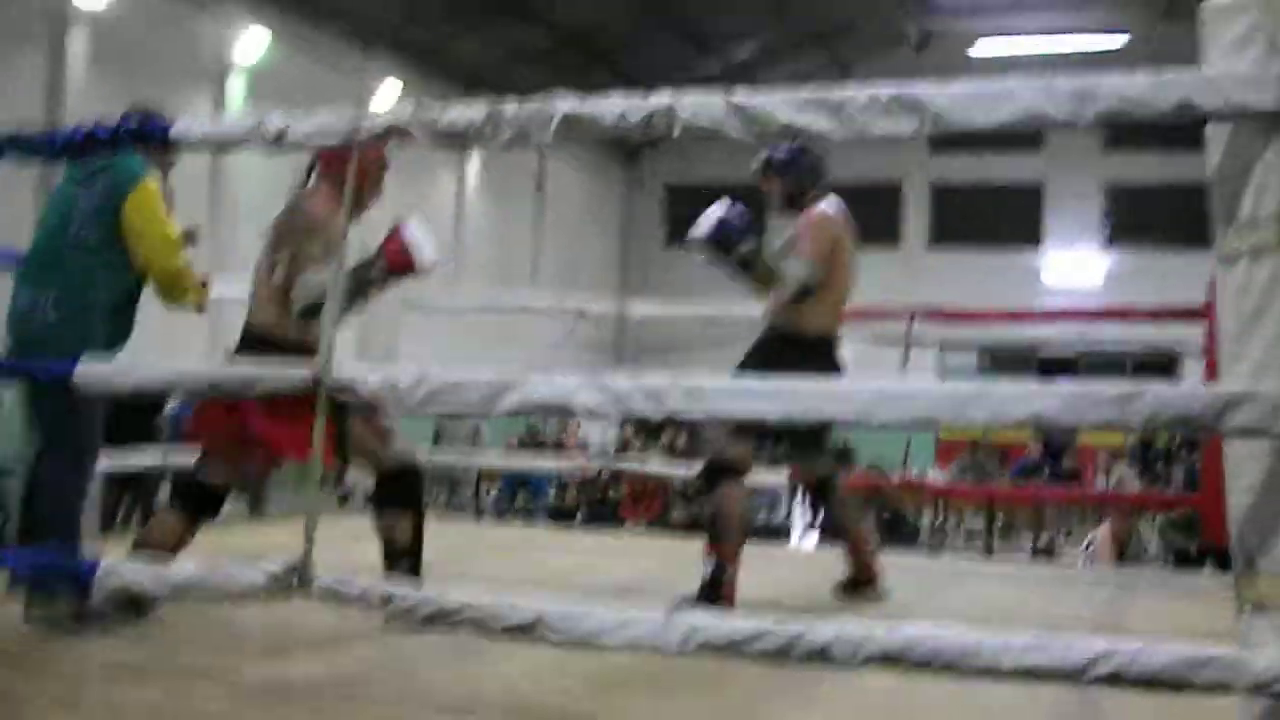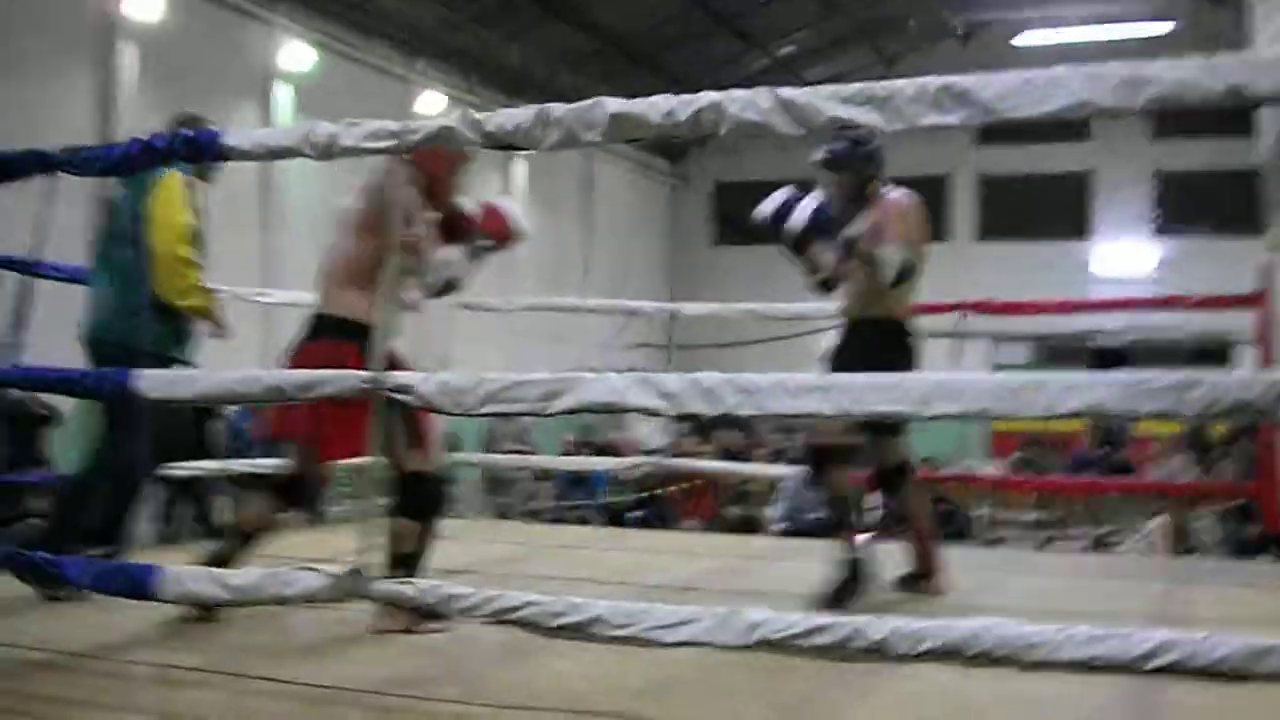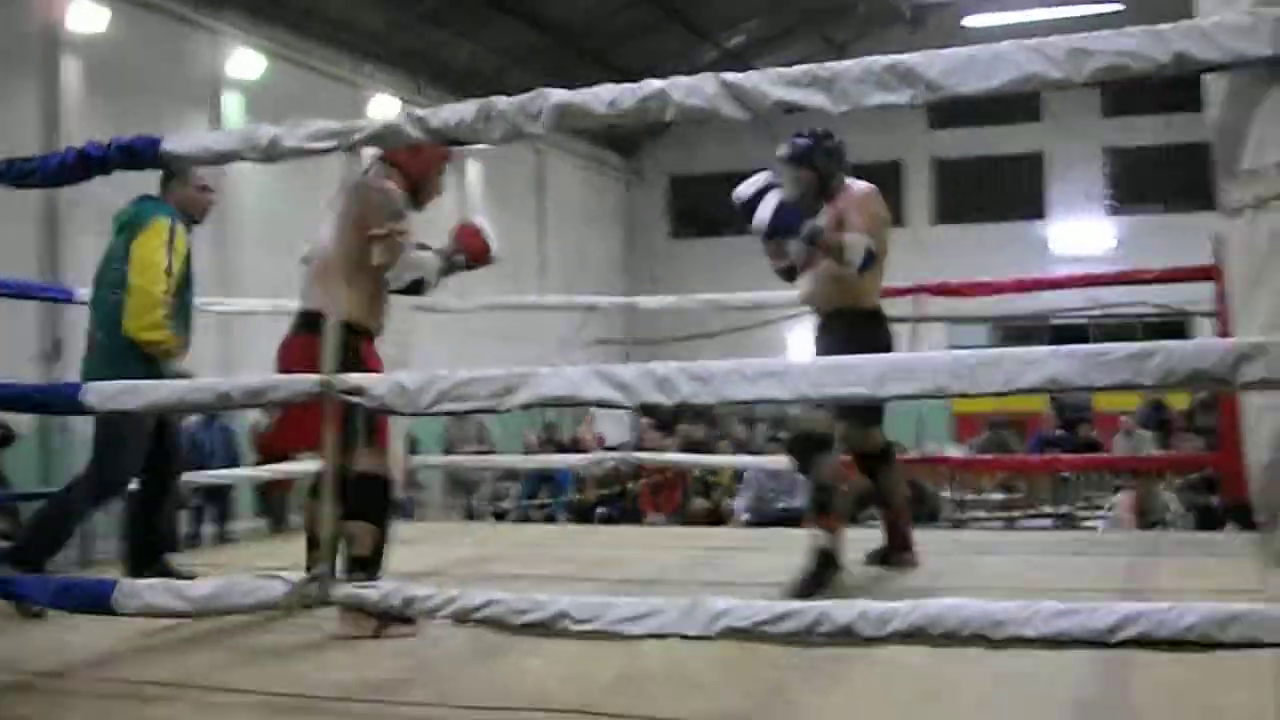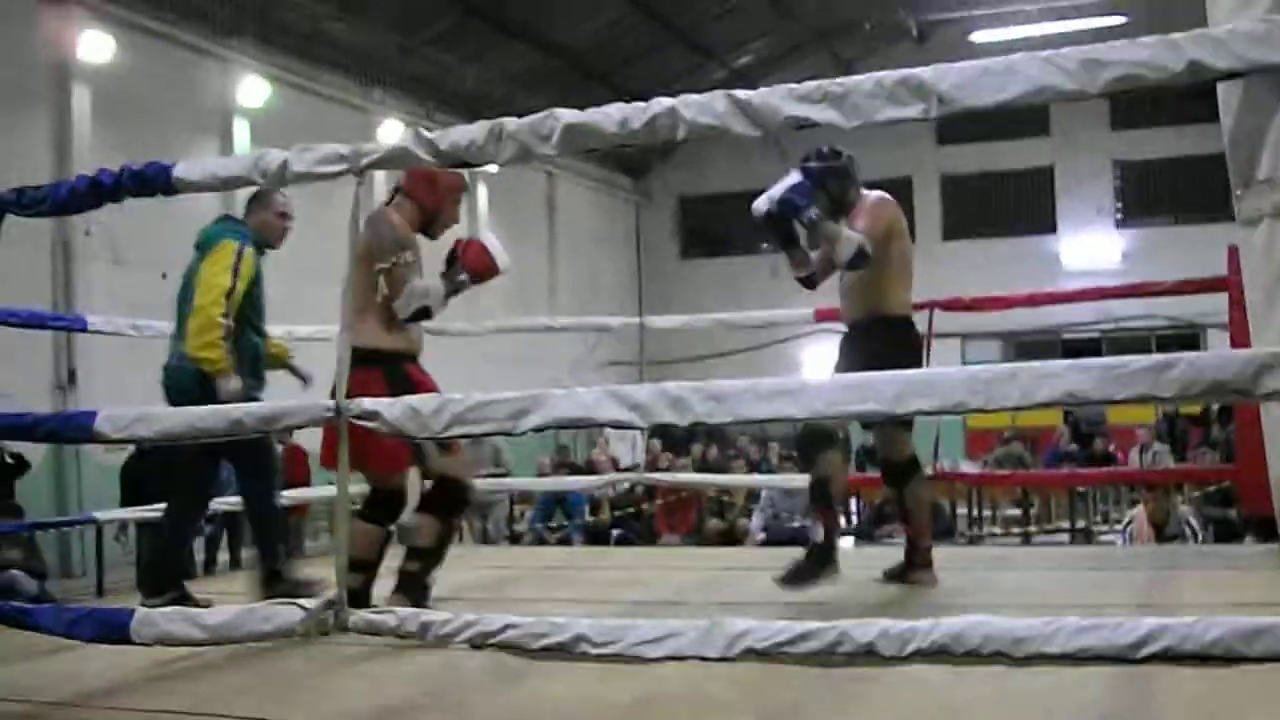
dt=0.3s
person 1, frame 1
left shoulder: (308, 213)
right shoulder: (312, 209)
right elbow: (307, 297)
left wrist: (376, 270)
right wrist: (379, 267)
left hip: (254, 362)
right hip: (287, 364)
left knee: (205, 486)
right knee: (397, 468)
person 1, frame 2
left shoulder: (371, 196)
right shoulder: (395, 194)
right elbow: (436, 277)
left wrist: (444, 236)
right wrist: (481, 243)
left hip: (320, 344)
right hip: (353, 351)
left knee: (299, 477)
right knee: (423, 473)
right ankle: (398, 601)
person 1, frame 3
left shoulder: (350, 195)
right shoulder: (382, 194)
right elbow: (405, 276)
left wrist: (428, 257)
right wrist: (457, 256)
left hip: (308, 339)
right hip: (339, 346)
left knee: (347, 467)
right knee: (370, 473)
left ankle: (318, 578)
right ankle: (359, 607)
person 1, frame 4
left shoulder: (381, 230)
right shoulder: (389, 226)
right elbow: (412, 304)
left wrist: (451, 277)
right wrist: (464, 275)
left hip: (364, 372)
right hip: (385, 375)
left knee: (387, 492)
right knee: (454, 480)
left ankle: (355, 603)
right ankle: (409, 591)
person 2, frame 1
left shoulder: (819, 217)
right shoulder: (820, 219)
left elbow: (796, 284)
left wrist: (743, 244)
right wrist: (740, 253)
left hip: (788, 356)
right hip: (815, 359)
left knee: (725, 464)
right knee: (818, 472)
left ankle: (718, 589)
right ankle: (865, 573)
person 2, frame 2
left shoulder: (898, 204)
right shoulder: (865, 214)
left elbow: (897, 273)
right elbow: (827, 280)
left wrist: (841, 235)
right wrist: (798, 237)
left hip: (878, 340)
right hip: (869, 340)
left knee: (829, 445)
right knee: (891, 460)
left ankle: (855, 564)
right ankle: (925, 568)
person 2, frame 3
left shoulder: (859, 197)
right shoulder: (827, 210)
left elbow: (862, 258)
right elbow: (789, 270)
left wrist: (801, 229)
right wrist: (770, 226)
left hip: (855, 332)
right hip: (843, 334)
left knee: (812, 434)
right knee: (869, 444)
left ankle: (827, 557)
right ankle: (900, 544)
person 2, frame 4
left shoulder: (876, 205)
right shoulder: (850, 219)
left elbow: (855, 256)
right elbow: (810, 277)
left wrist: (809, 214)
right wrist: (788, 234)
left hip: (885, 338)
right hip: (870, 340)
left knee: (821, 425)
right knee: (896, 453)
left ankle: (824, 548)
right ankle: (919, 560)
person 3, frame 1
left shoulder: (85, 174)
right shoulder: (139, 178)
right elbow: (167, 265)
left wrist: (172, 245)
right wrist: (198, 288)
right hip: (70, 337)
left knee: (59, 448)
right knee: (73, 455)
right ankle: (51, 586)
person 3, frame 2
left shoulder: (136, 186)
right shoulder: (172, 181)
right elbow: (173, 256)
left wrist: (192, 306)
right wrist: (205, 307)
left hip: (123, 333)
right hip: (137, 335)
left knee: (127, 448)
right knee: (123, 452)
left ankle: (102, 540)
right ankle: (50, 553)
person 3, frame 3
left shoulder: (138, 228)
right shoulder: (163, 225)
right elbow: (149, 293)
left wrist: (169, 350)
right wrist: (171, 352)
left hip: (121, 367)
right hip: (131, 370)
left knee: (163, 463)
right knee: (109, 477)
left ankle: (148, 561)
person 3, frame 4
left shoulder: (234, 250)
right shoulder: (234, 247)
right elbow: (209, 311)
left wrist: (283, 358)
right wrist: (223, 371)
left hip: (192, 384)
right hip: (215, 387)
left knee: (193, 489)
right knee: (262, 480)
left ankle: (161, 584)
right ankle: (273, 578)
